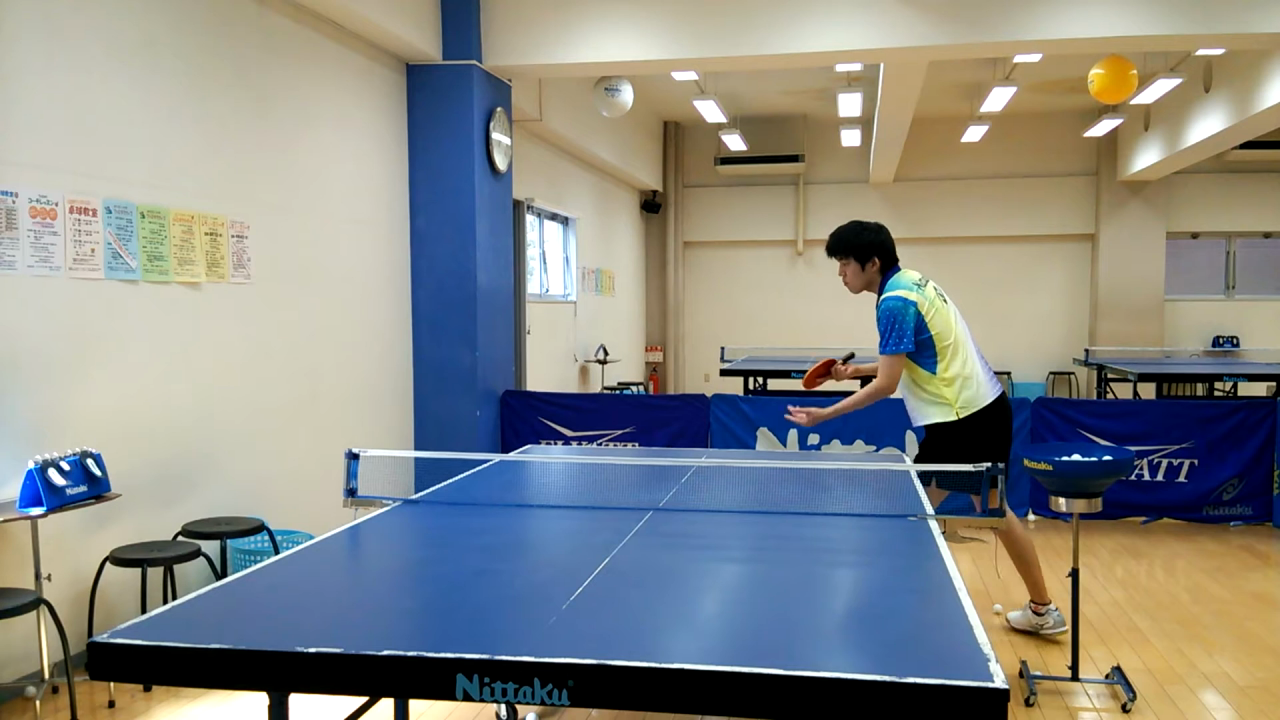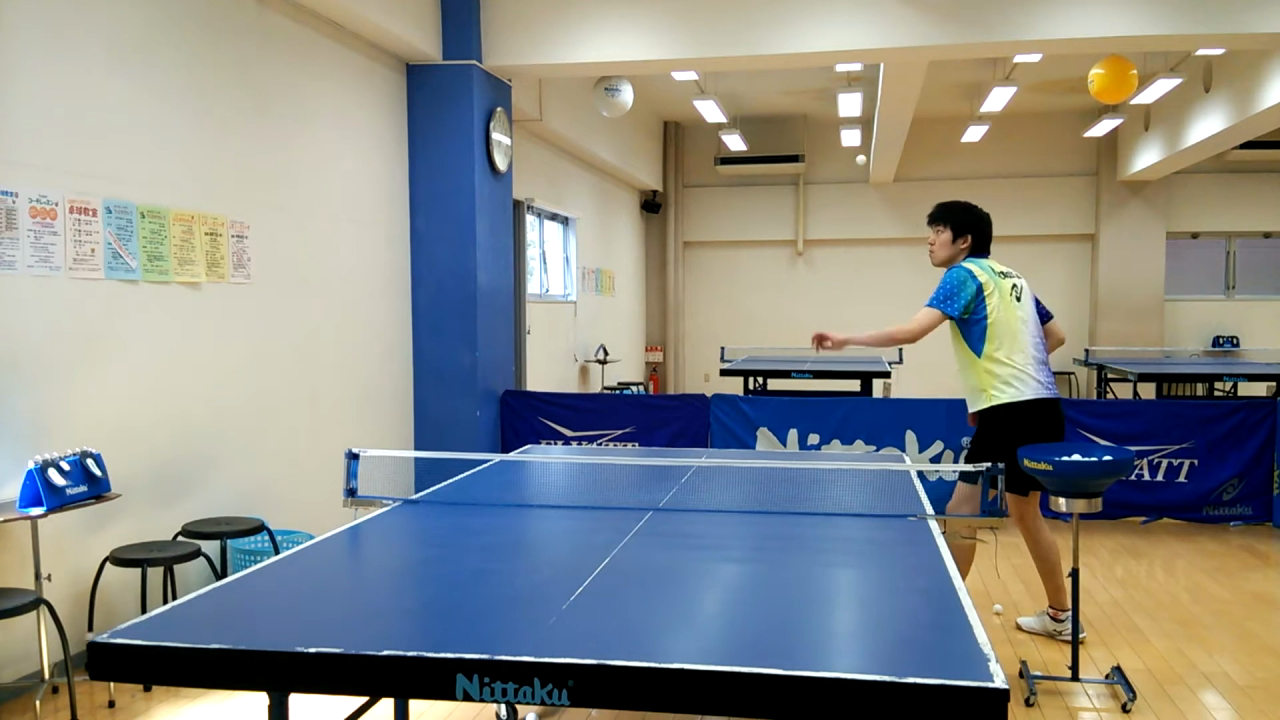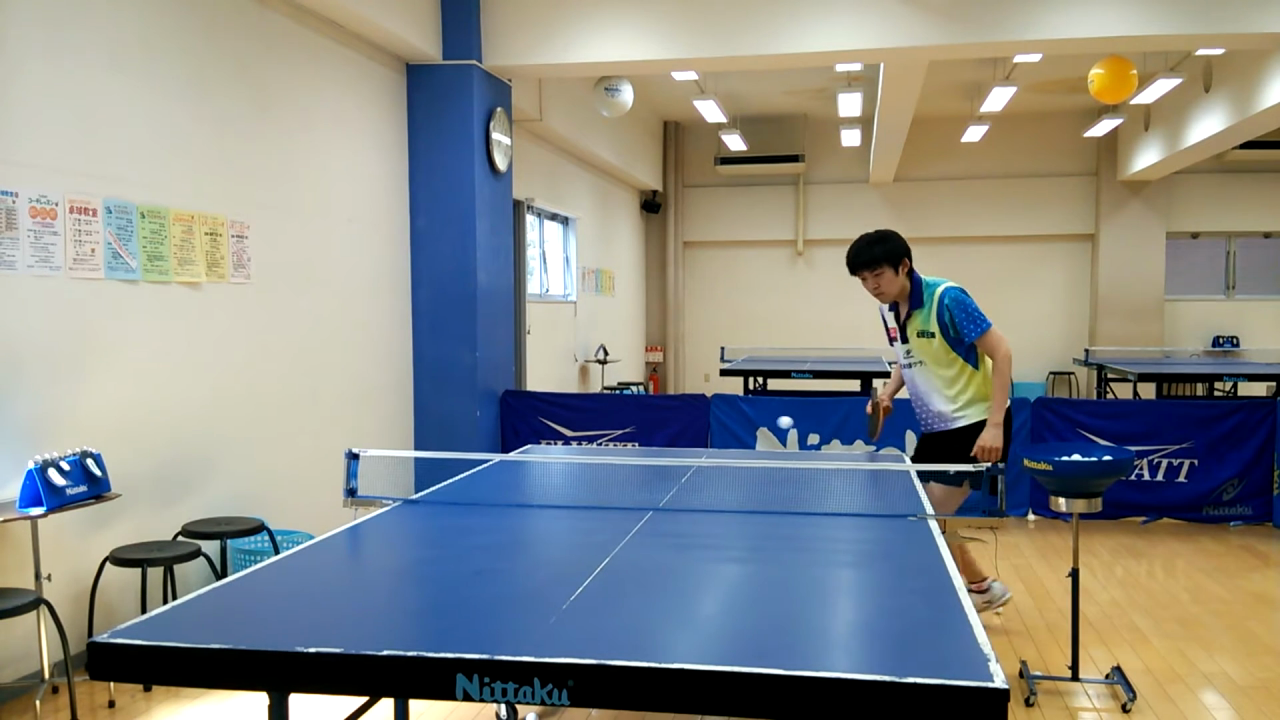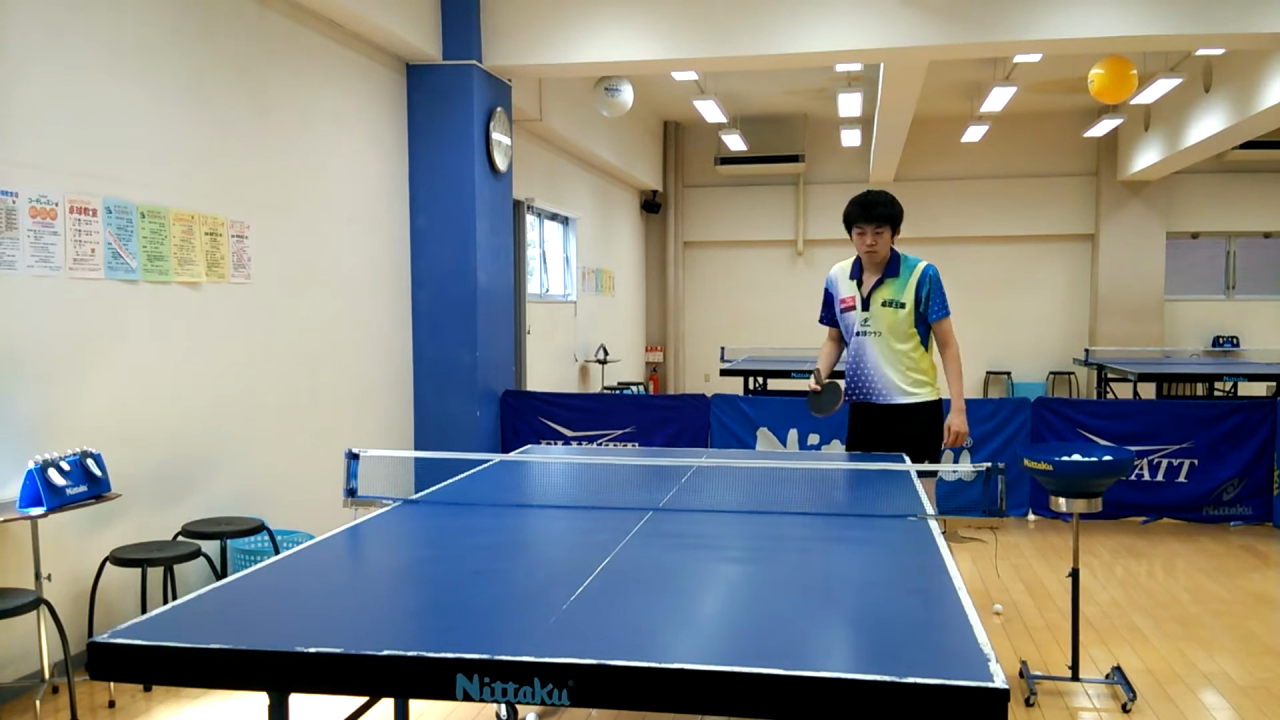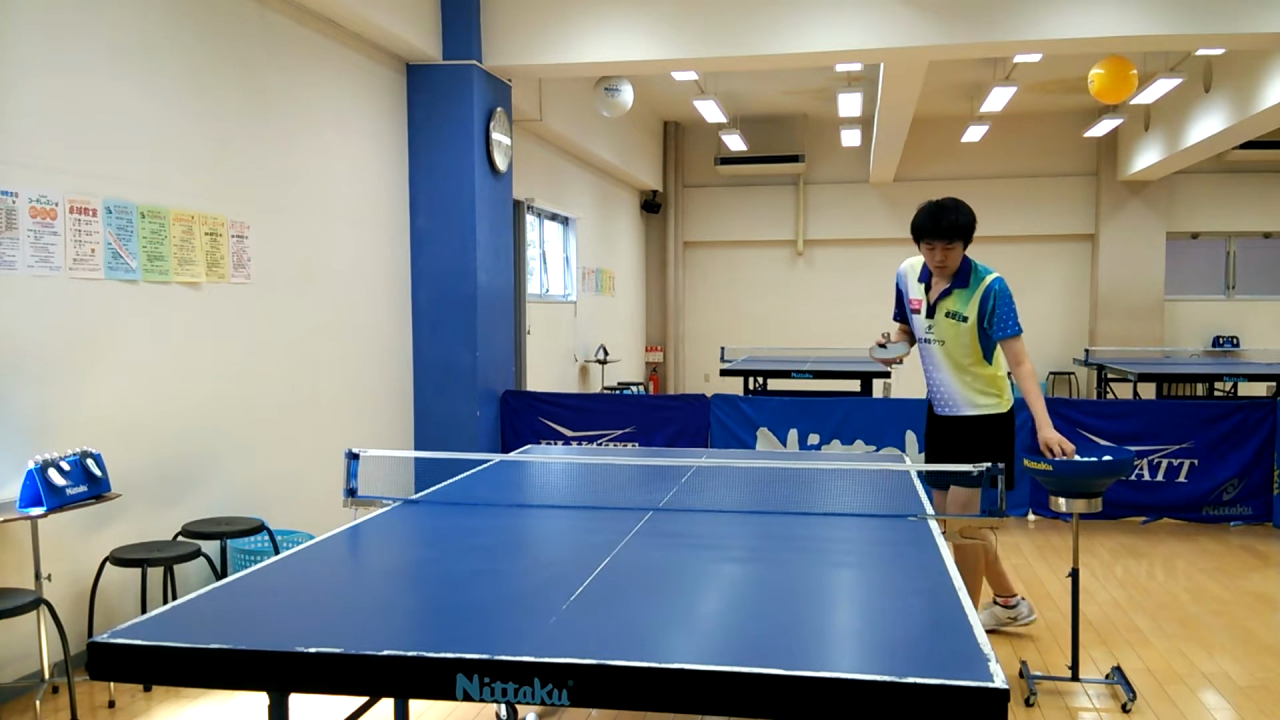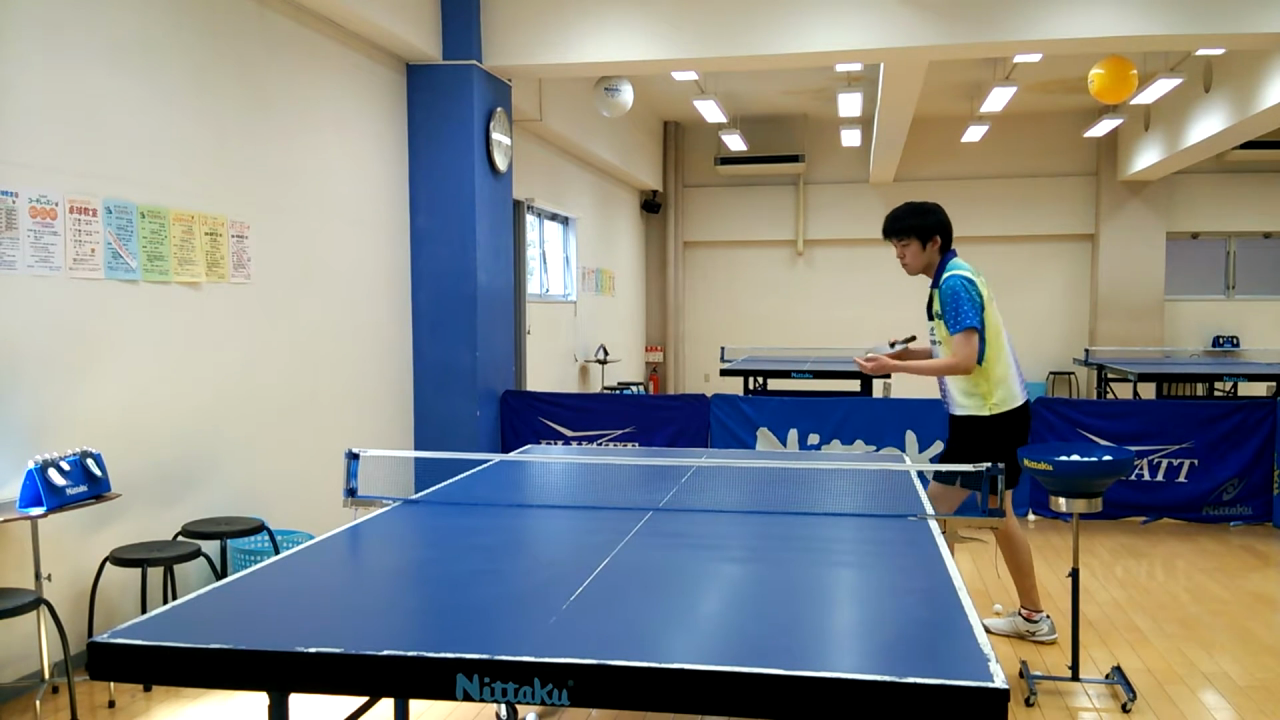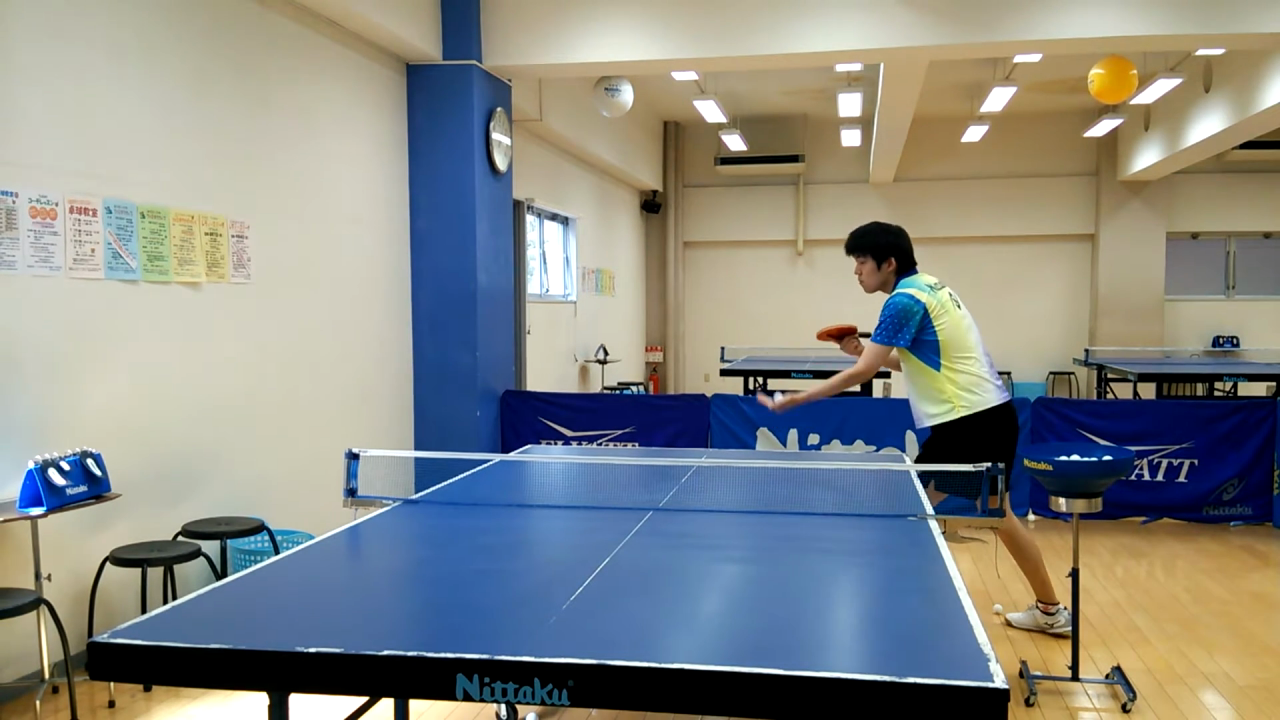
dt=0.7s
person 1, frame 1
left shoulder: (895, 303)
right shoulder: (913, 283)
left elbow: (885, 385)
left wrist: (825, 414)
right wrist: (858, 369)
left hip: (963, 422)
right hip: (989, 409)
right knee: (995, 511)
right ankle: (1042, 609)
person 1, frame 2
left shoulder: (964, 275)
right shoulder: (1011, 278)
left elbow: (913, 331)
right elbow: (1056, 336)
left wrist: (846, 339)
left hip: (1009, 413)
right hip: (1043, 408)
left knee: (960, 514)
right knee: (1027, 512)
right ankle: (1061, 615)
person 1, frame 3
left shoulder: (947, 298)
right shoulder: (888, 306)
left elbow: (1000, 353)
left wrist: (995, 425)
right wrist: (887, 392)
left hip: (971, 422)
right hip: (936, 426)
left knee: (931, 519)
right ankle: (982, 585)
person 1, frame 4
left shoulder: (922, 275)
right shoulder: (837, 278)
left elbow: (947, 346)
left wrist: (958, 409)
right wrist: (821, 375)
left hip: (915, 408)
right hip: (863, 409)
person 1, frame 5
left shoulder: (990, 288)
right shoulder: (907, 274)
left elbow: (1019, 361)
left wrist: (1044, 424)
right wrist: (892, 346)
left hip: (983, 417)
right hip: (940, 414)
left knee: (961, 521)
right knee: (945, 516)
right ankle: (1007, 601)
person 1, frame 6
left shoulder: (954, 283)
right shoulder: (950, 279)
left elbow: (966, 361)
left wrist: (899, 367)
right wrist: (912, 353)
left hip: (985, 417)
right hip: (998, 412)
left knee: (931, 516)
right knee: (1000, 514)
right ankle: (1033, 616)
person 1, frame 7
left shoulder: (905, 300)
right shoulder: (928, 287)
left elbow: (861, 372)
left wrist: (797, 398)
right wrist: (873, 349)
left hip: (968, 423)
right hip: (996, 415)
right knee: (999, 515)
right ankle: (1051, 610)
